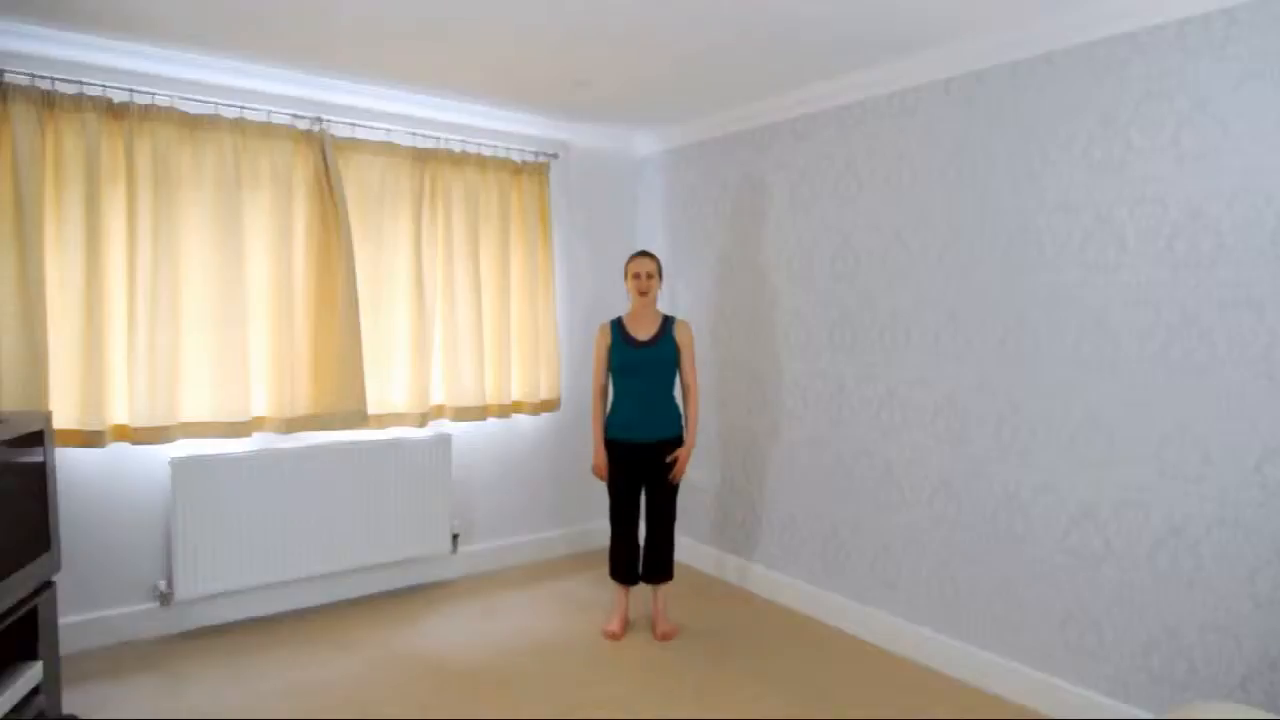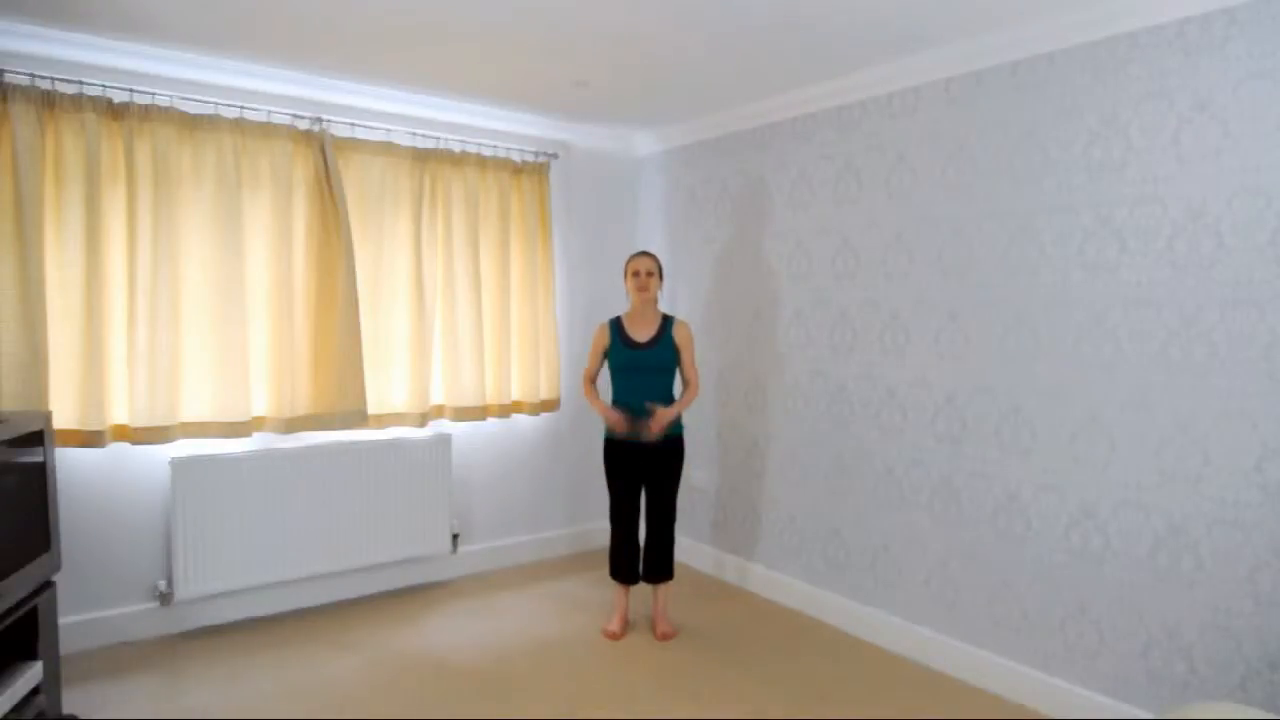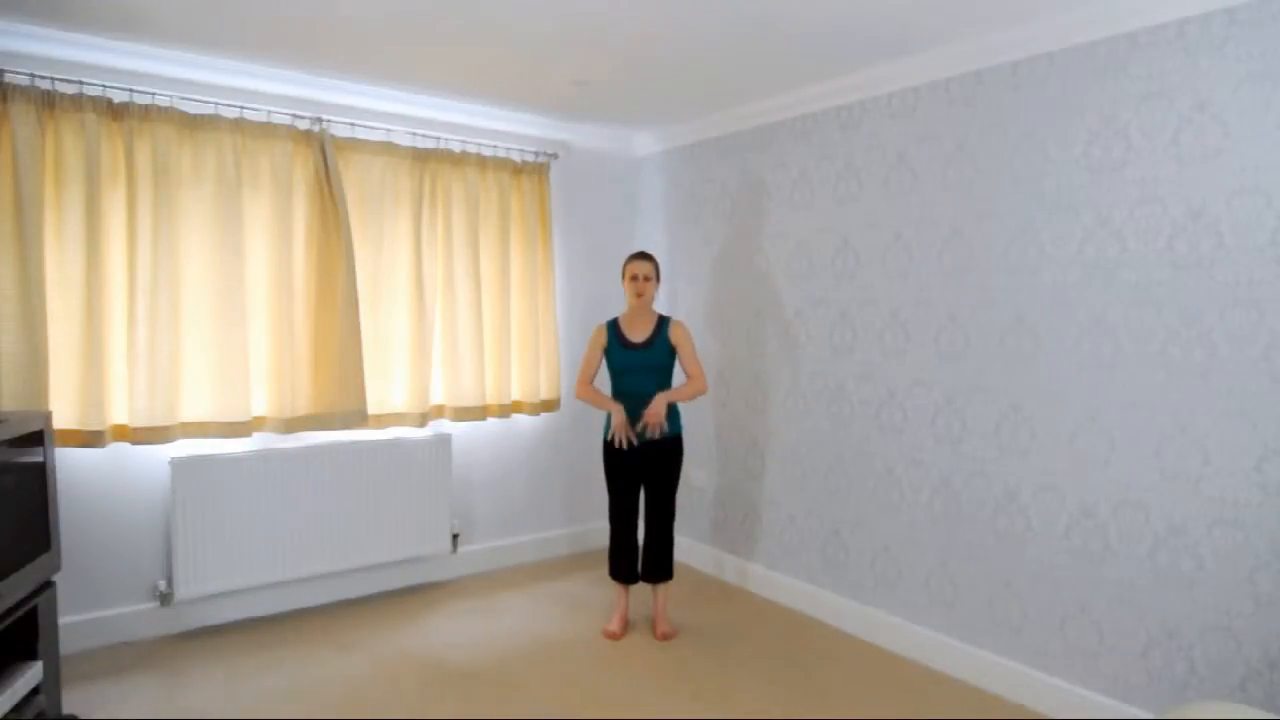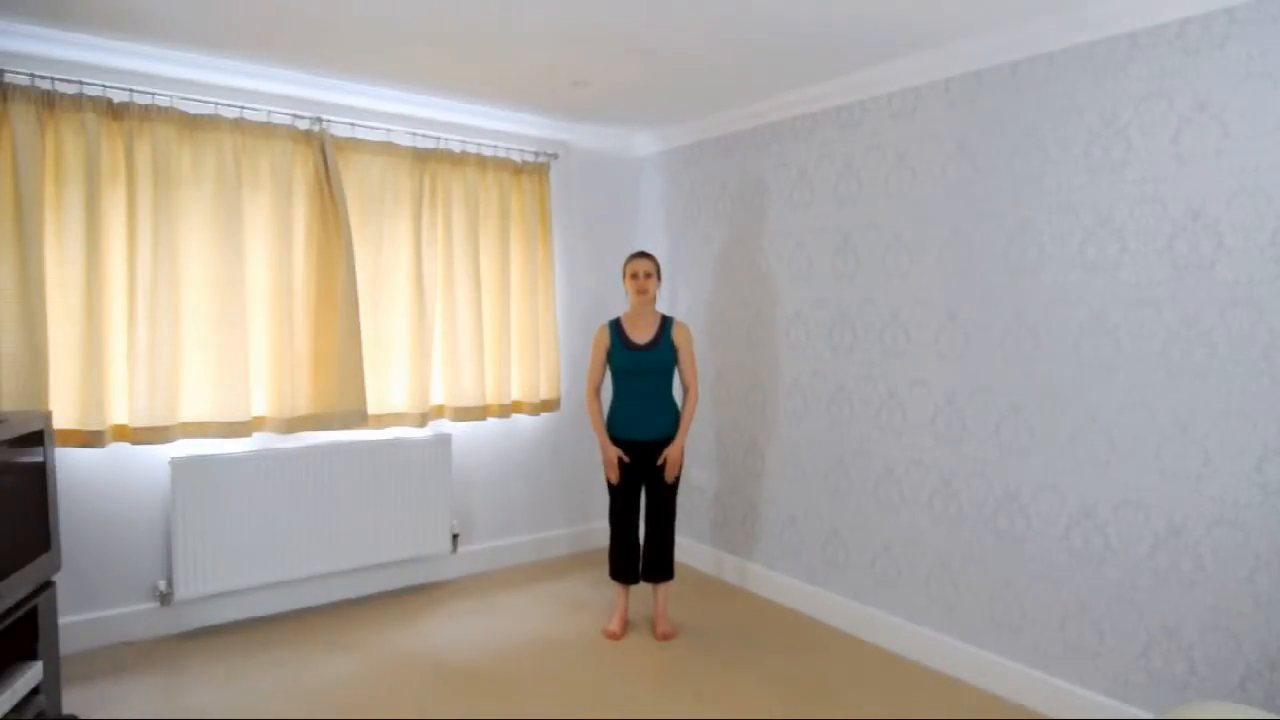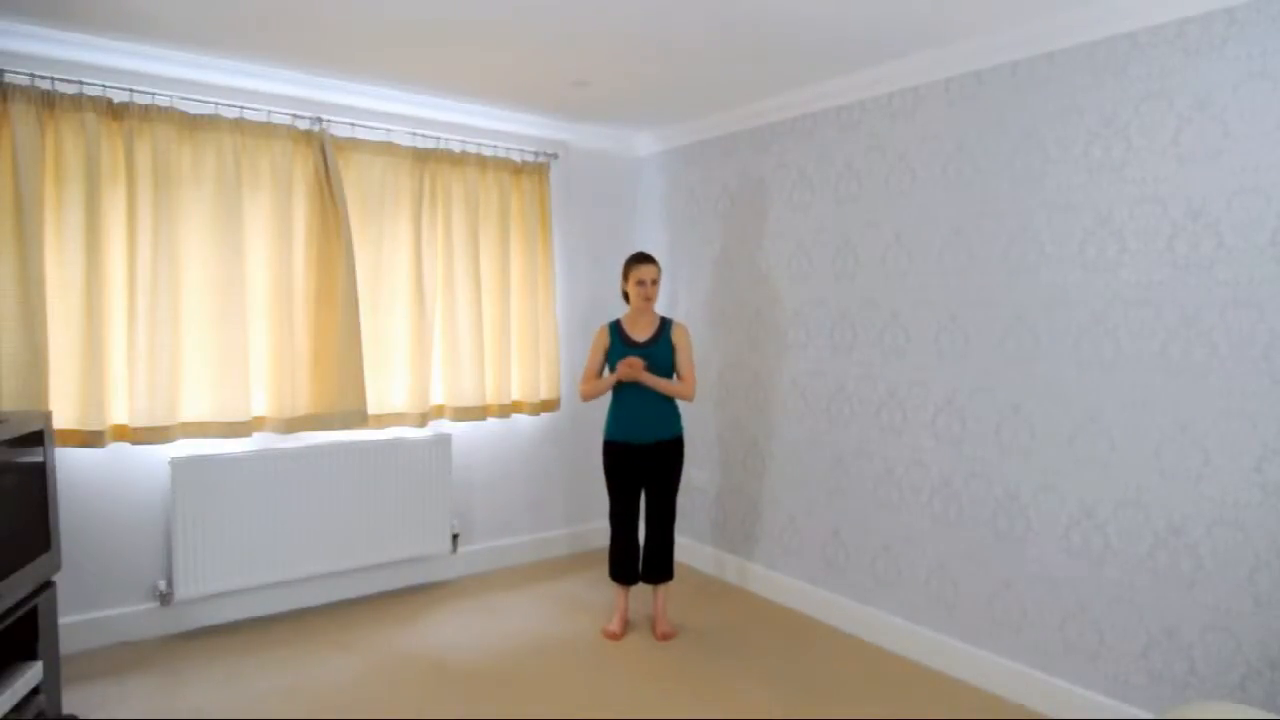
dt=1s
person 1, frame 1
left shoulder: (678, 330)
right shoulder: (609, 331)
left elbow: (690, 389)
right elbow: (599, 392)
left wrist: (690, 442)
right wrist: (598, 447)
left hip: (665, 442)
right hip: (621, 442)
left knee: (661, 522)
right knee: (622, 522)
left ankle: (660, 609)
right ankle: (620, 608)
person 1, frame 2
left shoulder: (678, 329)
right shoulder: (608, 331)
left elbow: (693, 385)
right elbow: (587, 383)
left wrist: (671, 410)
right wrist: (605, 409)
left hip: (666, 441)
right hip: (620, 442)
left knee: (662, 521)
right knee: (622, 521)
left ankle: (661, 609)
right ankle: (620, 608)
person 1, frame 3
left shoulder: (673, 329)
right shoulder: (605, 332)
left elbow: (699, 383)
right elbow: (582, 387)
left wrist: (665, 399)
right wrist: (612, 408)
left hip: (664, 440)
right hip: (621, 440)
left knee: (661, 520)
right knee: (622, 520)
left ankle: (660, 609)
right ankle: (621, 608)
person 1, frame 4
left shoulder: (676, 331)
right shoulder: (607, 333)
left elbow: (691, 390)
right elbow: (592, 392)
left wrist: (679, 441)
right wrist: (604, 443)
left hip: (664, 442)
right hip: (621, 443)
left knee: (661, 521)
right knee: (622, 521)
left ankle: (660, 609)
right ankle: (620, 609)
person 1, frame 5
left shoulder: (675, 331)
right shoulder: (607, 333)
left elbow: (688, 390)
right elbow: (585, 391)
left wrist: (644, 376)
right wrist: (617, 376)
left hip: (665, 441)
right hip: (620, 442)
left knee: (661, 520)
right knee: (622, 521)
left ankle: (660, 610)
right ankle: (621, 609)
